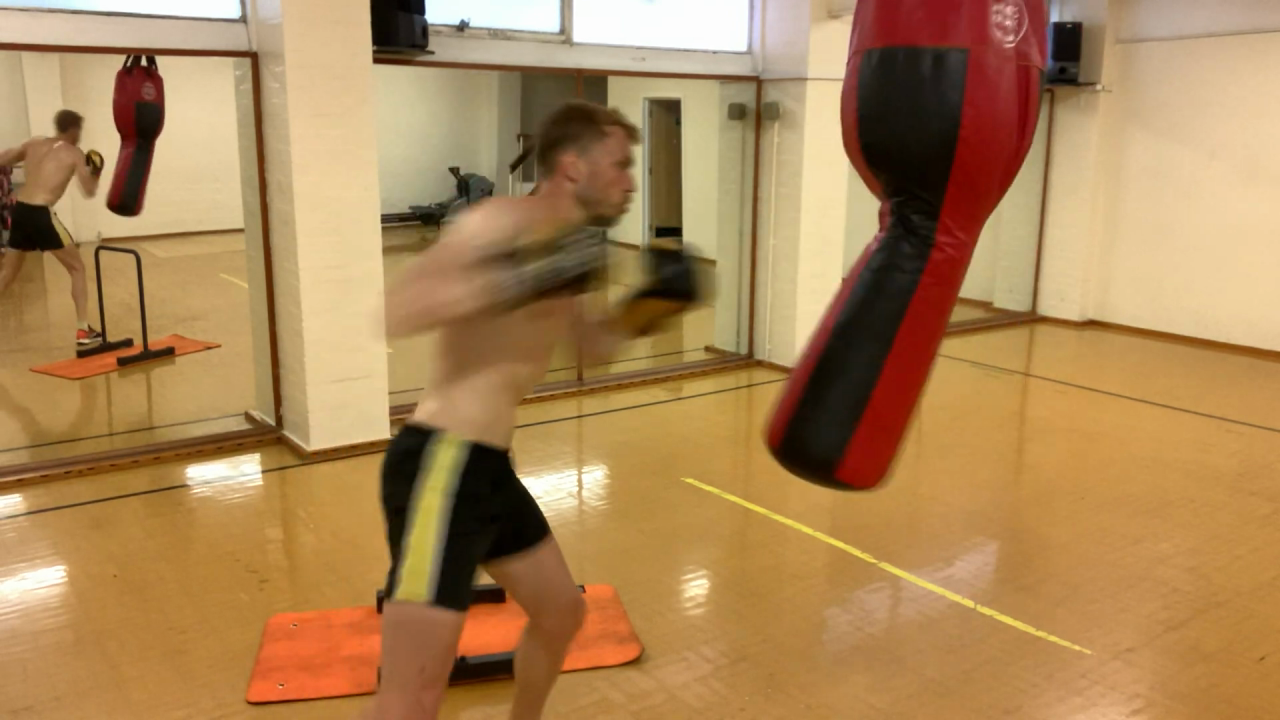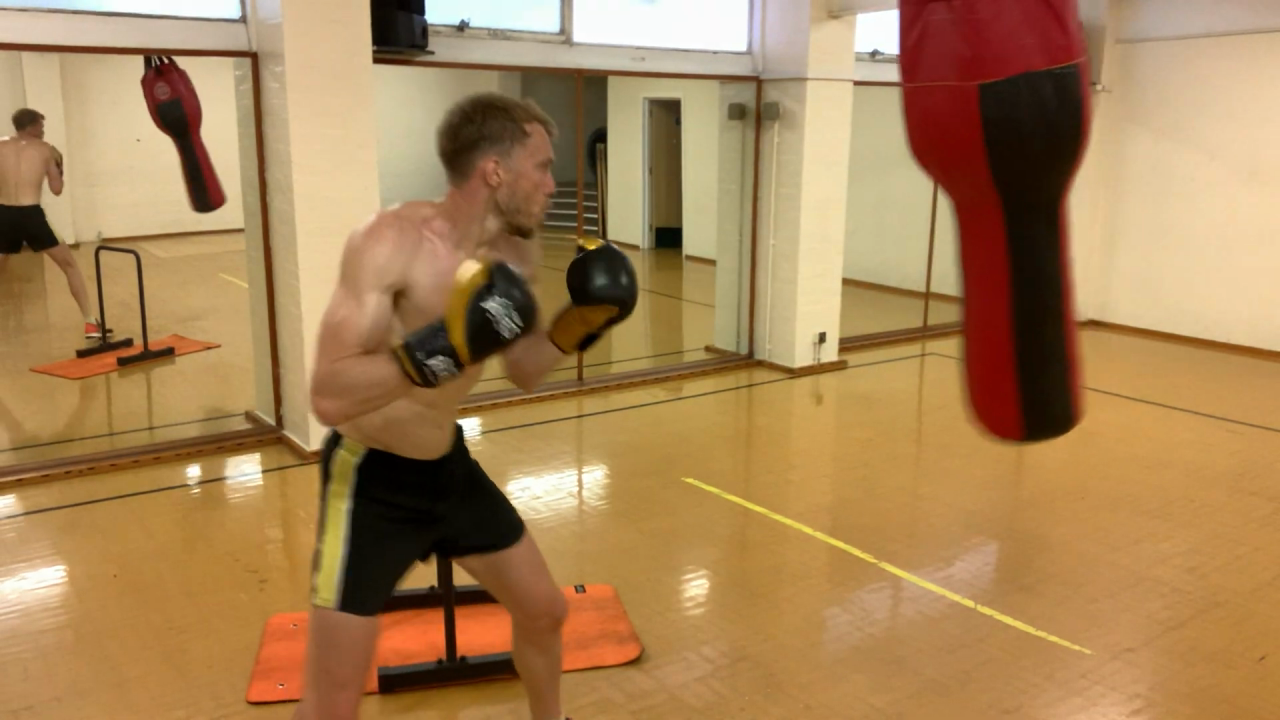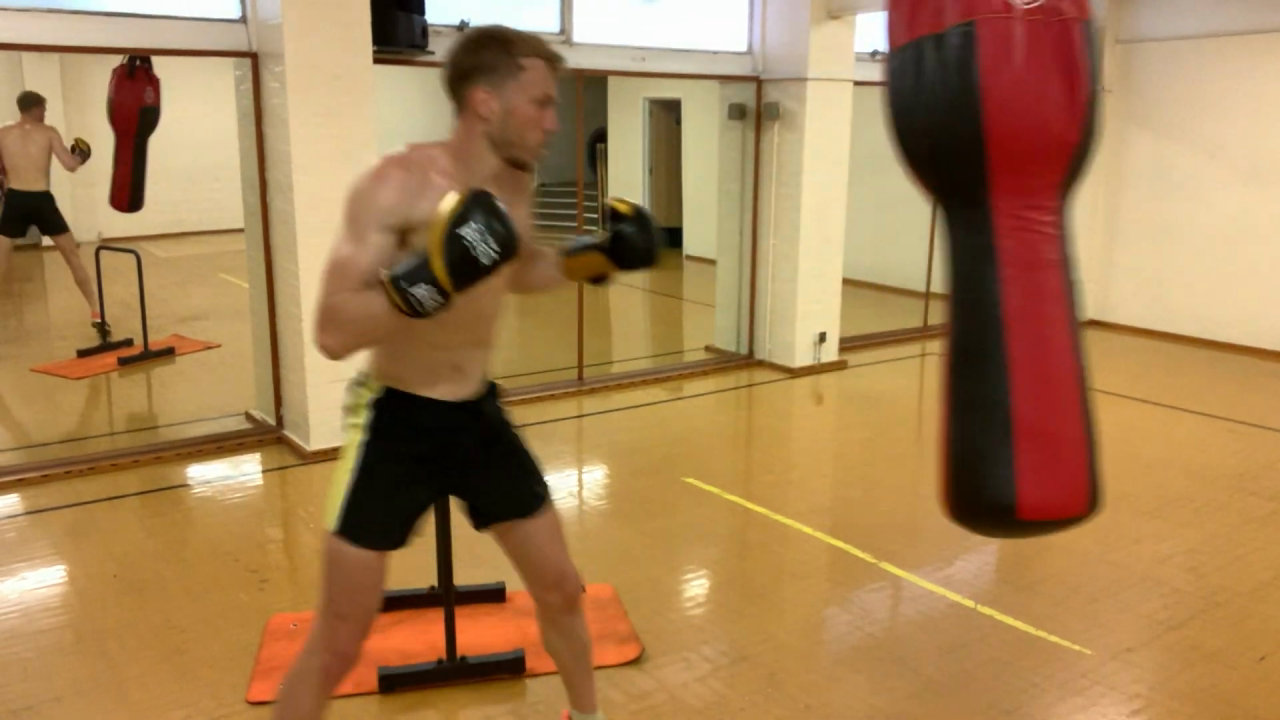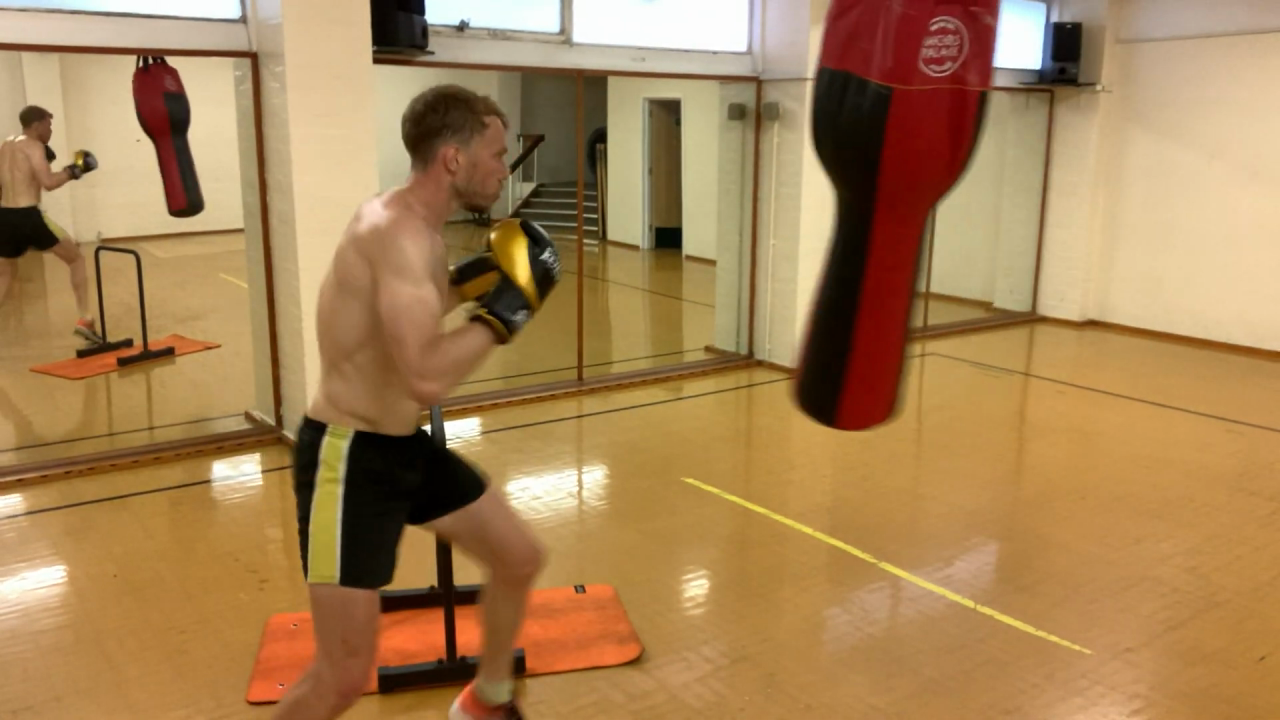
dt=1s
person 1, frame 1
left shoulder: (567, 237)
right shoulder: (502, 221)
left elbow: (593, 349)
right elbow: (401, 311)
left wrist: (655, 301)
right wrist: (527, 275)
left hip: (488, 465)
right hip: (446, 470)
left knee: (562, 611)
person 1, frame 2
left shoulder: (516, 251)
right shoulder: (389, 241)
left elbow: (527, 370)
right elbow: (329, 397)
left wrist: (586, 318)
right wrist: (446, 344)
left hip: (449, 467)
right hip: (371, 481)
left knee: (543, 610)
person 1, frame 3
left shoulder: (510, 183)
right shoulder: (395, 183)
right elbow: (333, 333)
left wrist: (602, 253)
right wrist: (432, 278)
left hip: (479, 416)
right hip: (395, 424)
left knee: (558, 589)
right knee: (334, 646)
person 1, frame 4
left shoulder: (415, 221)
right shoulder: (395, 234)
right elbow: (429, 378)
left wrist: (473, 277)
right wrist: (513, 300)
left hip: (404, 444)
right hip: (350, 456)
left knee: (520, 557)
person 2, frame 1
left shoulder: (36, 143)
right shoulder: (74, 154)
right elbow: (89, 192)
right wrist: (95, 171)
left hip: (20, 211)
right hip: (40, 214)
right knee: (78, 269)
right ankle: (84, 331)
person 2, frame 2
right shoulder: (46, 149)
right elbow: (57, 189)
right wrist: (57, 171)
right hip: (32, 216)
right knee: (70, 267)
right ankle: (91, 324)
person 2, frame 3
right shoulder: (48, 132)
right elbow: (71, 164)
right wrist: (81, 154)
right hip: (41, 201)
right knee: (72, 256)
right ankle: (96, 313)
person 2, frame 4
right shoulder: (34, 146)
right elbow: (47, 182)
right wrist: (75, 169)
right hip: (29, 216)
right knee: (76, 258)
right ankle: (85, 320)
